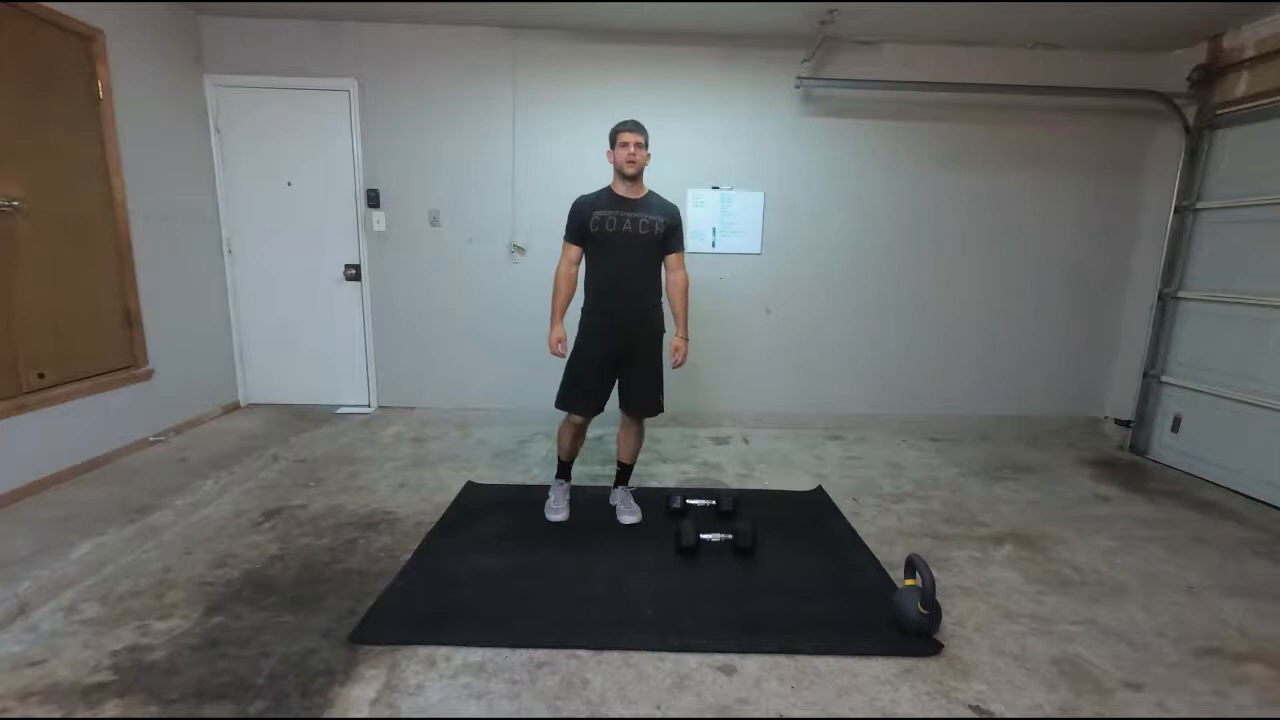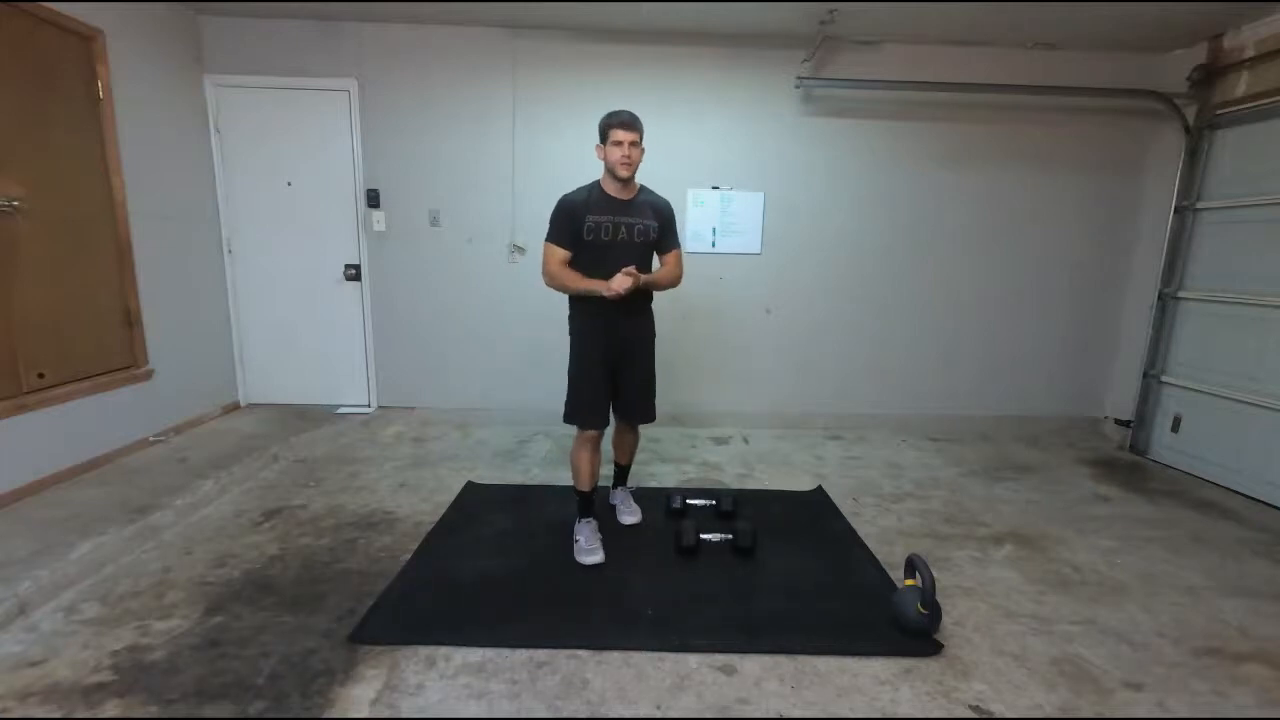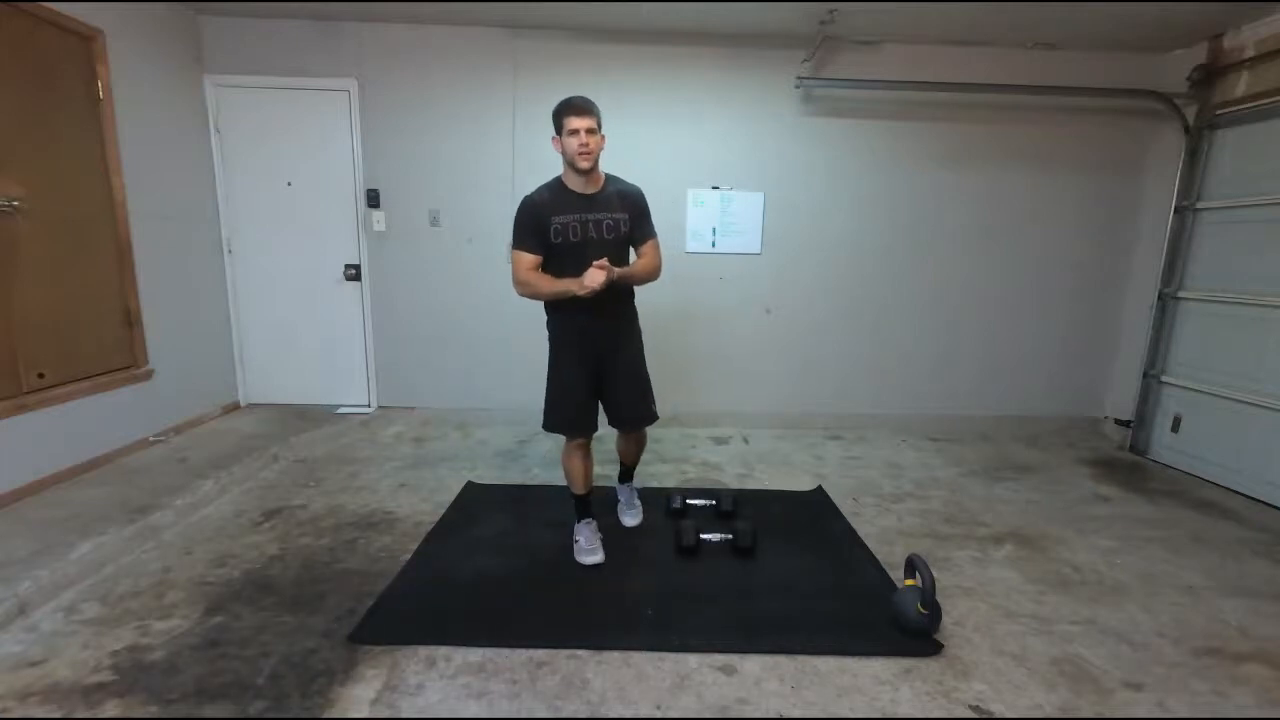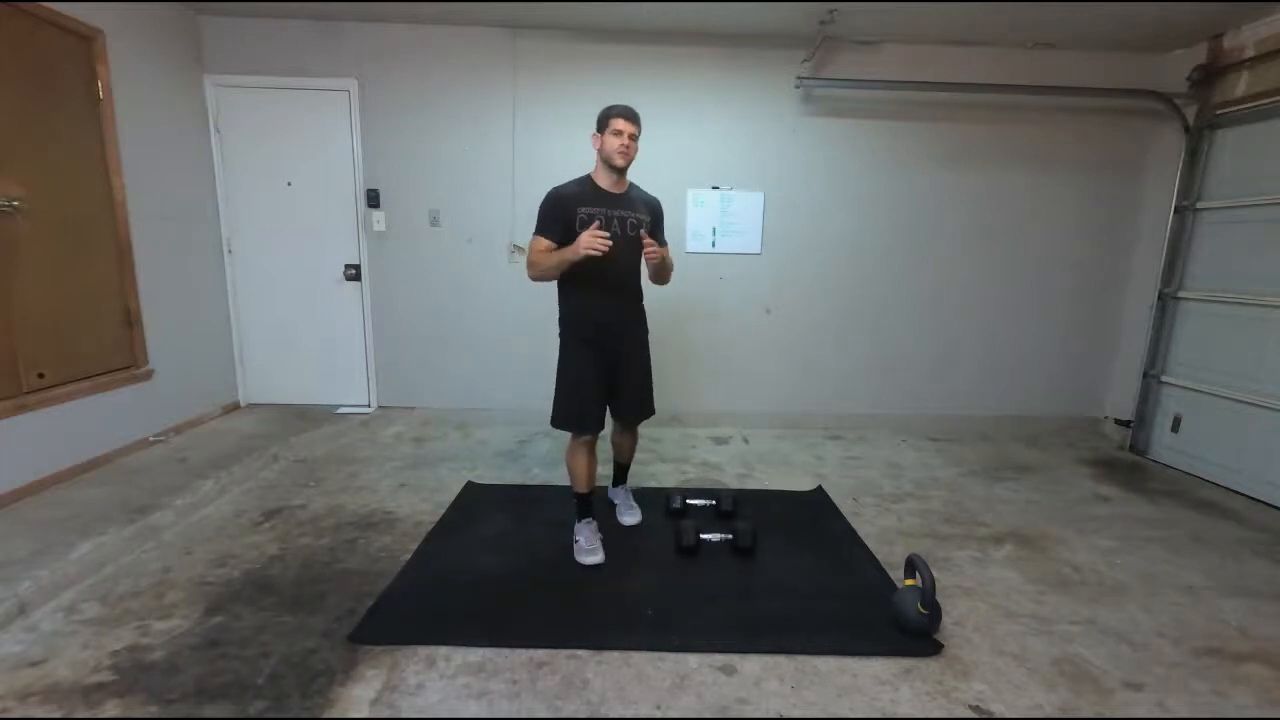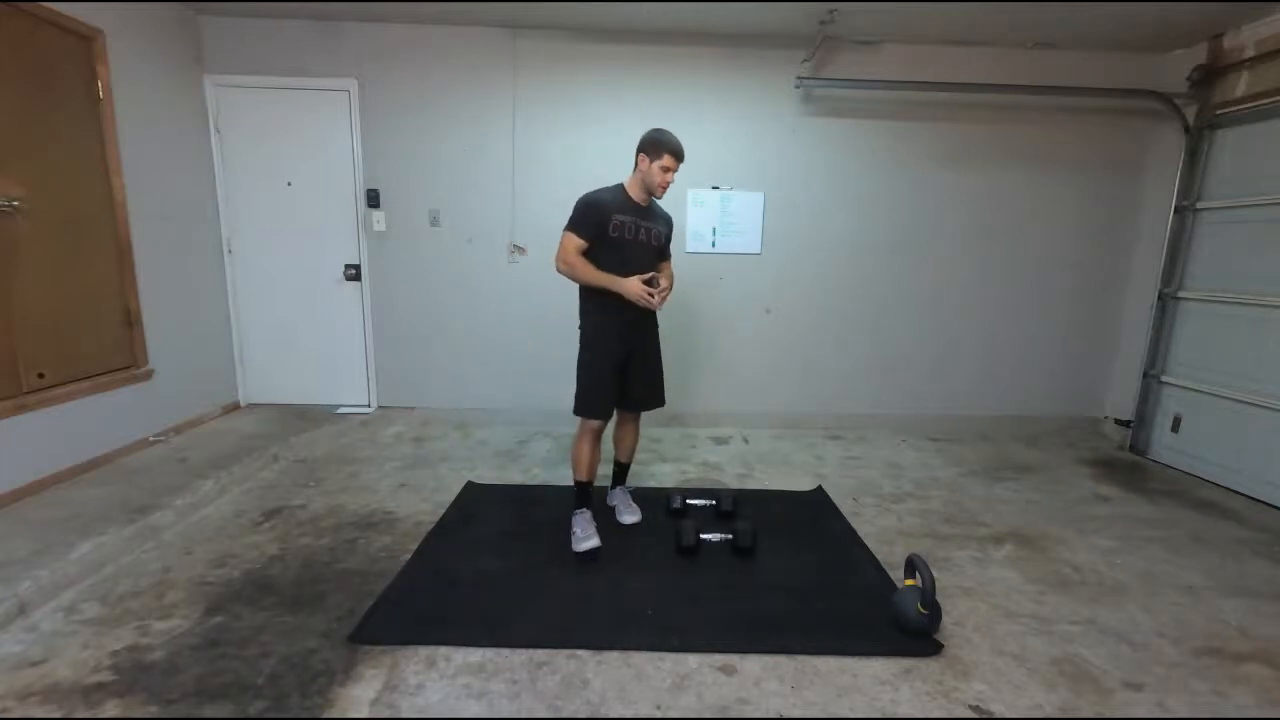
dt=1s
person 1, frame 1
left shoulder: (666, 212)
right shoulder: (586, 206)
left elbow: (676, 274)
right elbow: (568, 266)
left wrist: (681, 330)
right wrist: (556, 321)
left hip: (645, 331)
right hip: (597, 328)
left knee: (635, 414)
right knee: (578, 414)
left ankle: (621, 488)
right ankle: (561, 482)
person 1, frame 2
left shoulder: (658, 208)
right shoulder: (573, 205)
left elbow: (673, 272)
right elbow: (552, 272)
left wrist: (639, 281)
right wrist: (603, 287)
left hip: (638, 333)
right hip: (590, 334)
left knee: (630, 419)
right knee: (589, 429)
left ankle: (620, 488)
right ankle: (585, 519)
person 1, frame 3
left shoulder: (629, 196)
right shoulder: (537, 206)
left elbow: (652, 265)
right elbow: (523, 280)
left wrist: (613, 274)
right wrist: (577, 284)
left hip: (622, 335)
right hip: (570, 340)
left knee: (635, 426)
right knee: (577, 436)
left ankle: (626, 485)
right ankle: (584, 521)
person 1, frame 4
left shoulder: (648, 205)
right shoulder: (564, 198)
left elbow: (659, 277)
right elbow: (535, 268)
left wrist: (660, 259)
right wrist: (574, 250)
left hip: (631, 334)
right hip: (582, 337)
left knee: (628, 421)
right knee: (583, 432)
left ankle: (620, 487)
right ankle: (584, 520)
person 1, frame 5
left shoulder: (662, 220)
right shoulder: (597, 204)
right elbow: (565, 260)
left wrist: (665, 285)
right wrist: (621, 284)
left hip: (642, 330)
right hip: (601, 329)
left knee: (631, 412)
right knee: (593, 420)
left ankle: (618, 488)
right ankle: (583, 510)
